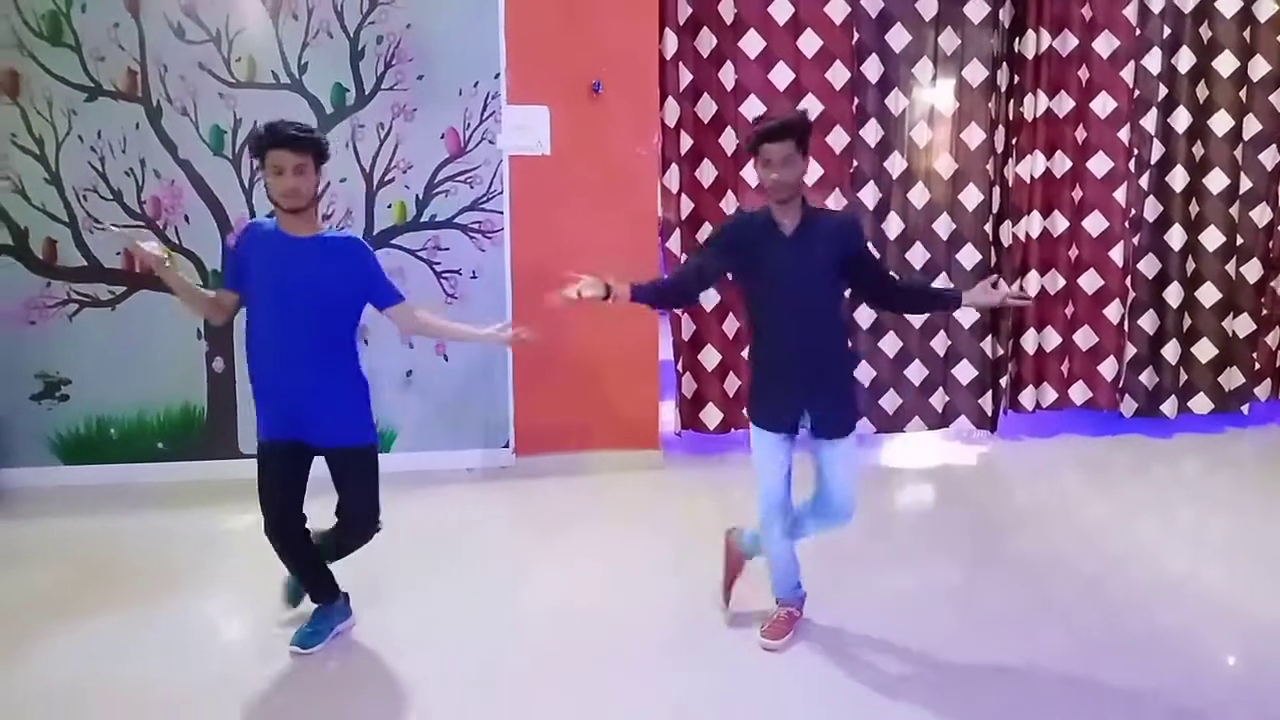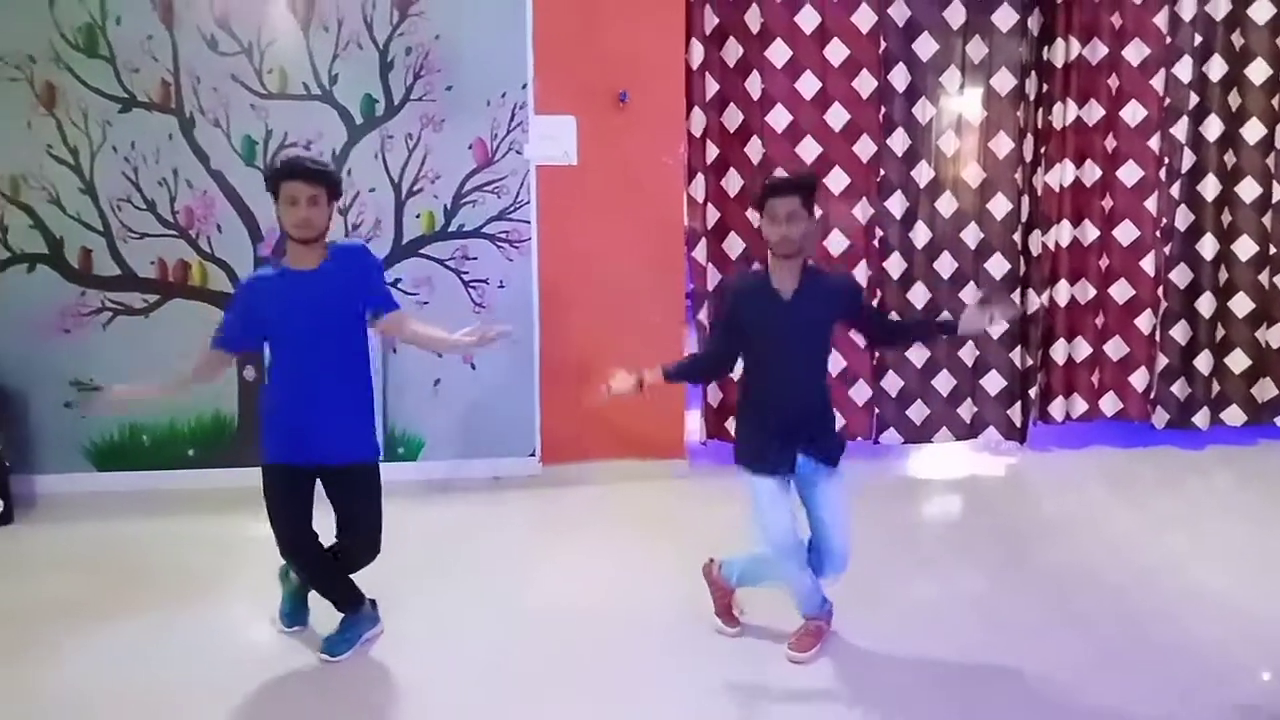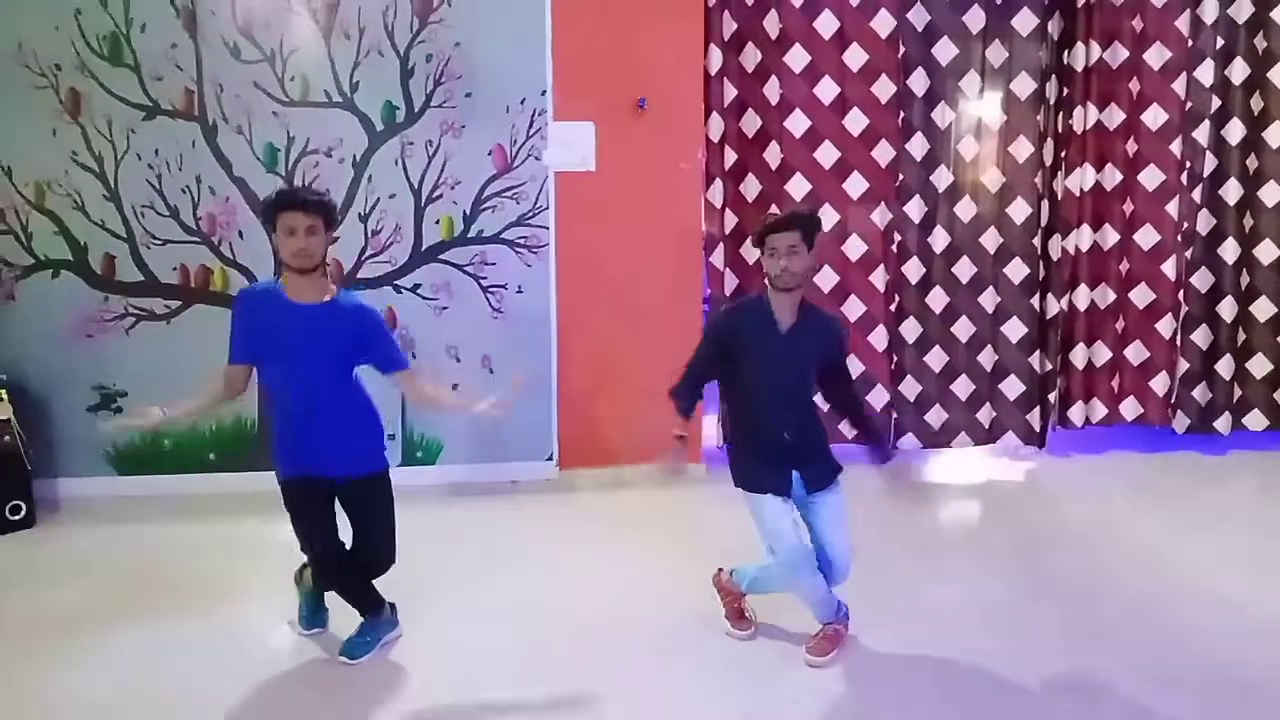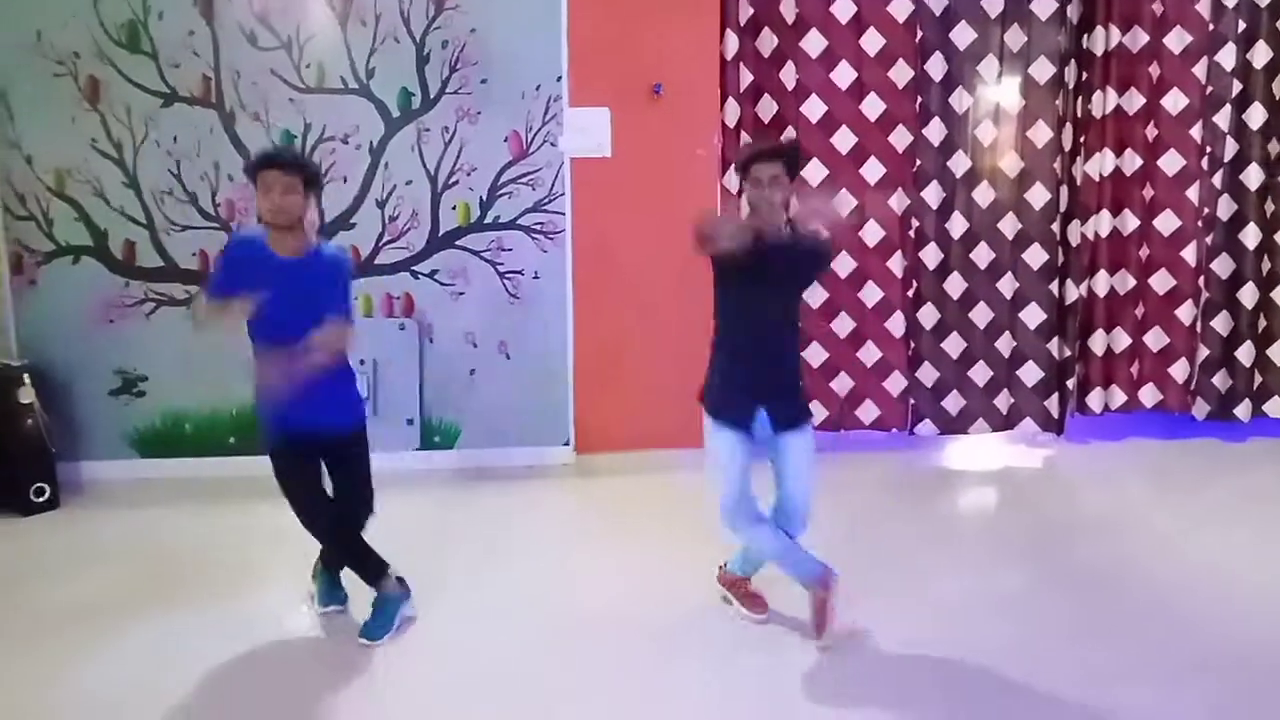
dt=0.2s
person 1, frame 1
left shoulder: (351, 251)
right shoulder: (253, 242)
left elbow: (407, 318)
right elbow: (217, 310)
left wrist: (485, 335)
right wrist: (164, 268)
left hip: (346, 416)
right hip: (280, 420)
left knee: (360, 523)
right knee: (280, 523)
left ankle: (314, 557)
right ankle: (330, 602)
person 1, frame 2
left shoulder: (357, 262)
right shoulder: (258, 291)
left elbow: (398, 327)
right elbow: (215, 362)
left wrist: (459, 341)
right wrist: (150, 390)
left hip: (351, 440)
right hip: (285, 444)
left knee: (361, 545)
right knee: (297, 544)
left ankle: (301, 576)
right ankle: (358, 611)
person 1, frame 3
left shoulder: (358, 315)
right shoulder: (253, 305)
left elbow: (411, 385)
right elbow: (233, 382)
left wrist: (471, 407)
right wrist: (169, 414)
left hip: (361, 457)
right hip: (298, 461)
left knee: (378, 555)
right knee: (326, 552)
left ankle: (315, 579)
right ankle: (379, 615)
person 1, frame 4
left shoulder: (334, 263)
right shoulder: (241, 252)
left elbow: (338, 337)
right elbow: (205, 311)
left wrist: (296, 364)
right wrist: (231, 307)
left hip: (340, 413)
right hip: (283, 420)
left knee: (353, 514)
right knee: (317, 514)
left ankle: (332, 563)
right ankle: (388, 587)
person 2, frame 1
left shoulder: (841, 230)
right shoulder: (740, 233)
left elbow: (886, 293)
right elbow: (682, 286)
left wrist: (964, 297)
right wrist: (612, 290)
left hip: (832, 391)
right hip: (772, 394)
left knee: (836, 507)
right knee: (774, 508)
left ankle: (744, 543)
right ankle: (788, 601)
person 2, frame 2
left shoulder: (835, 290)
right shoulder: (738, 294)
left elbow: (883, 332)
right elbow: (710, 364)
left wrist: (959, 326)
right wrist: (646, 378)
left hip: (818, 441)
right hip: (763, 444)
left knee: (833, 558)
right knee: (785, 548)
left ankle: (726, 574)
right ankle: (815, 614)
person 2, frame 3
left shoulder: (825, 329)
right shoulder: (733, 321)
left elbow: (846, 398)
right elbow: (693, 383)
left wrist: (884, 454)
right wrist: (682, 436)
left hip: (813, 460)
right hip: (757, 465)
left knee: (837, 566)
right knee: (798, 559)
left ankle: (735, 582)
right ankle: (832, 618)
person 2, frame 4
left shoulder: (804, 248)
right shoulder: (728, 243)
left elbow: (817, 252)
right elbow: (710, 234)
left wrist: (815, 229)
right wrist: (743, 230)
left hip: (784, 401)
right hip: (730, 399)
left knee: (794, 515)
right knee: (737, 510)
left ankle: (738, 573)
right ankle: (816, 579)
